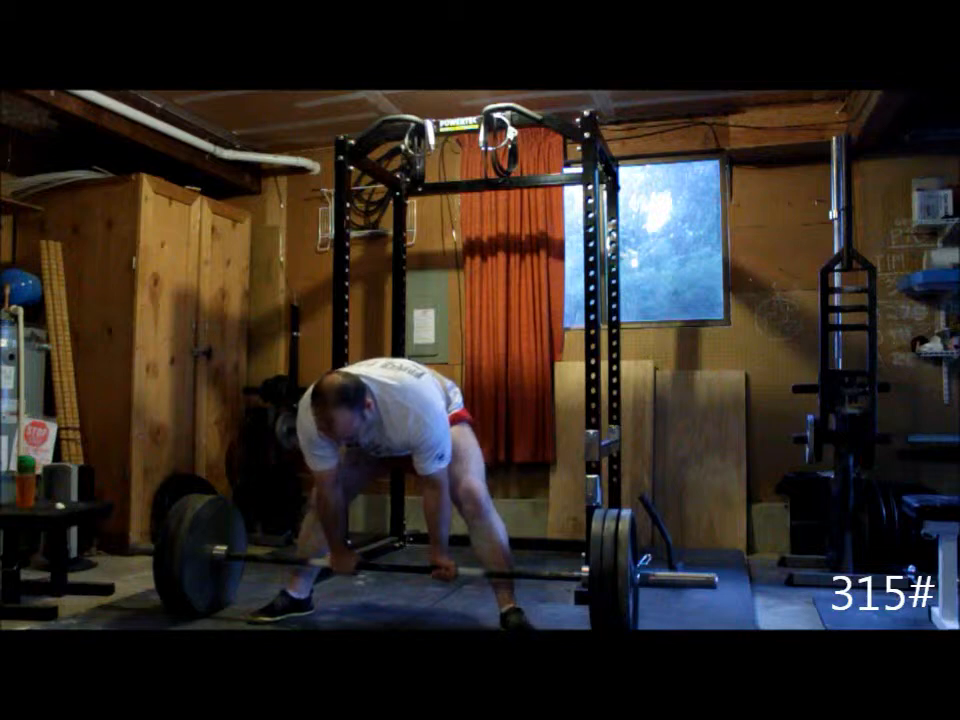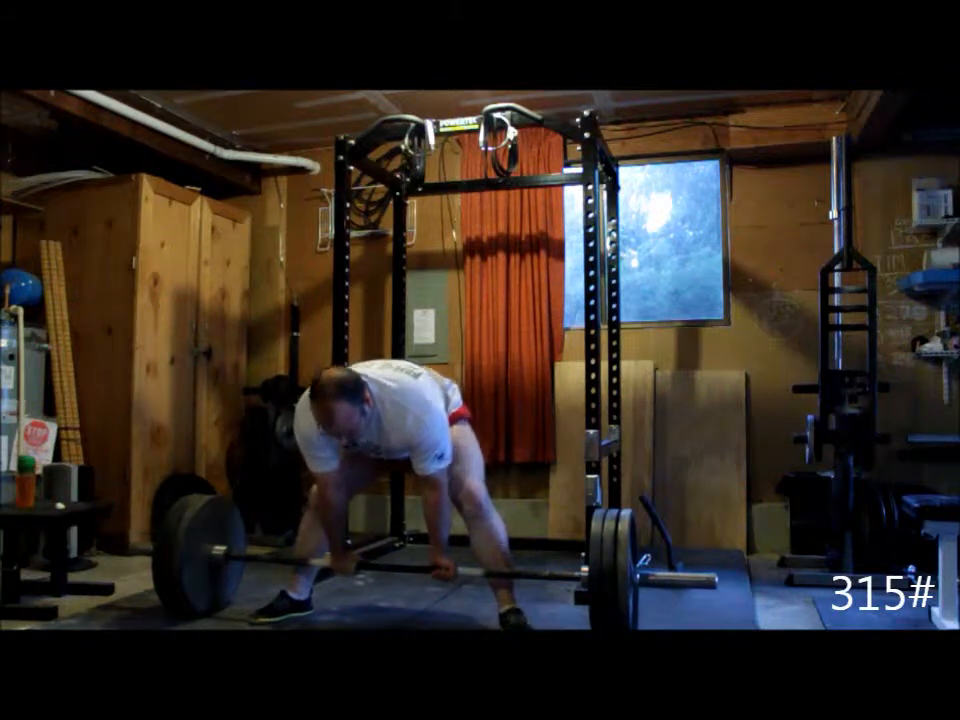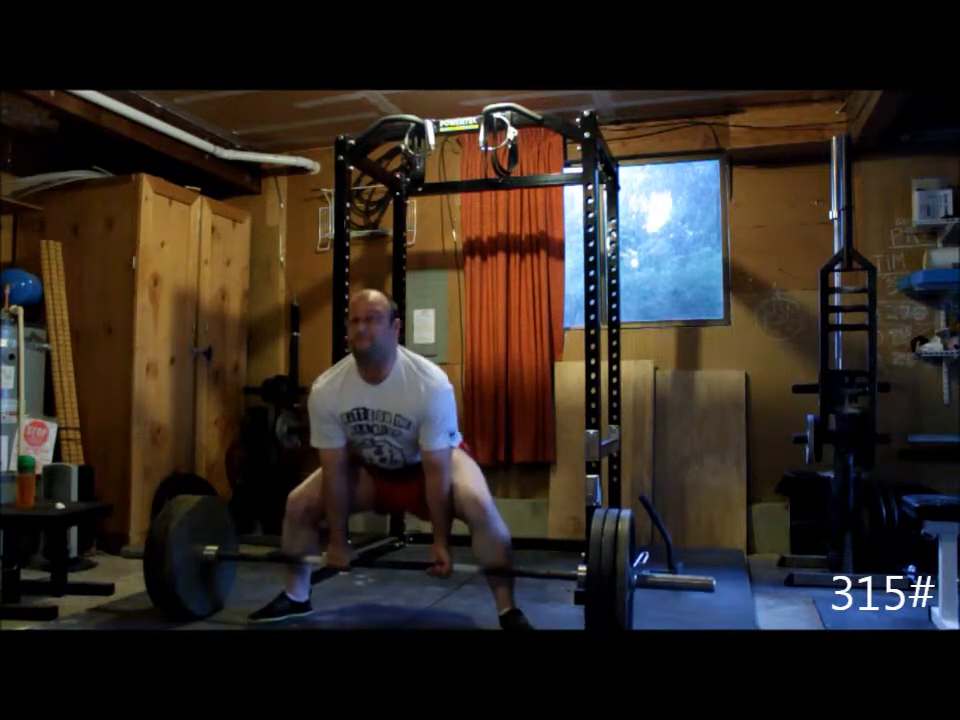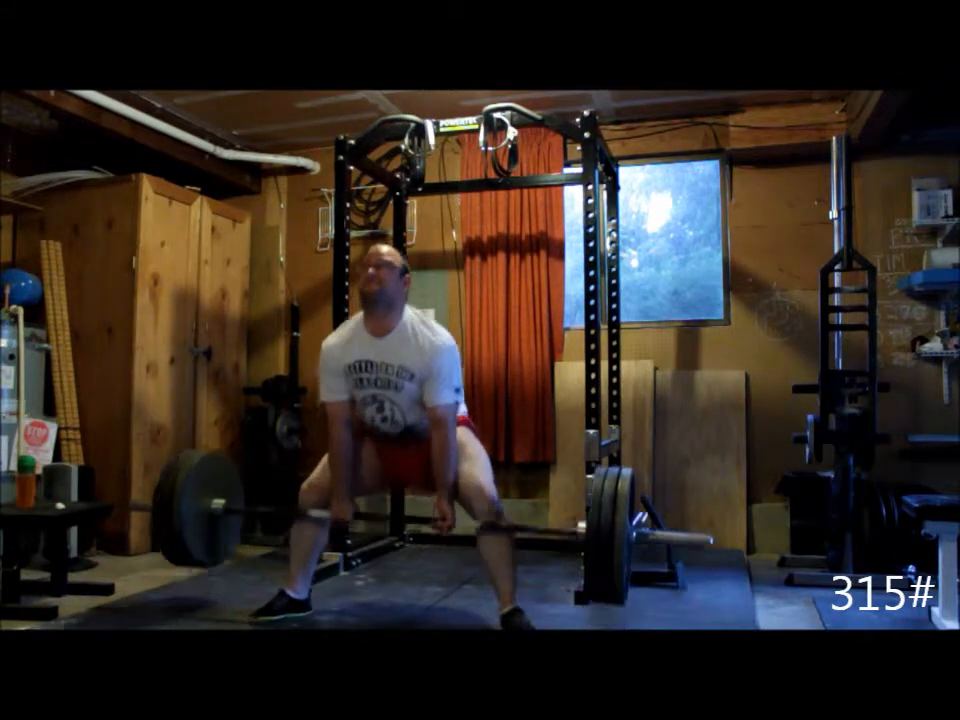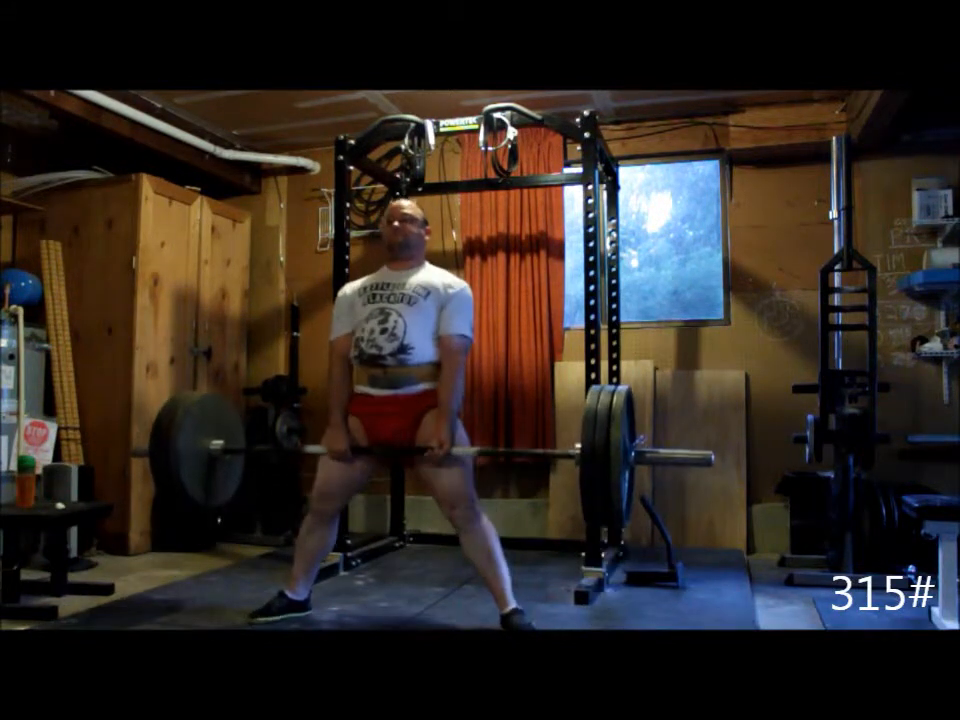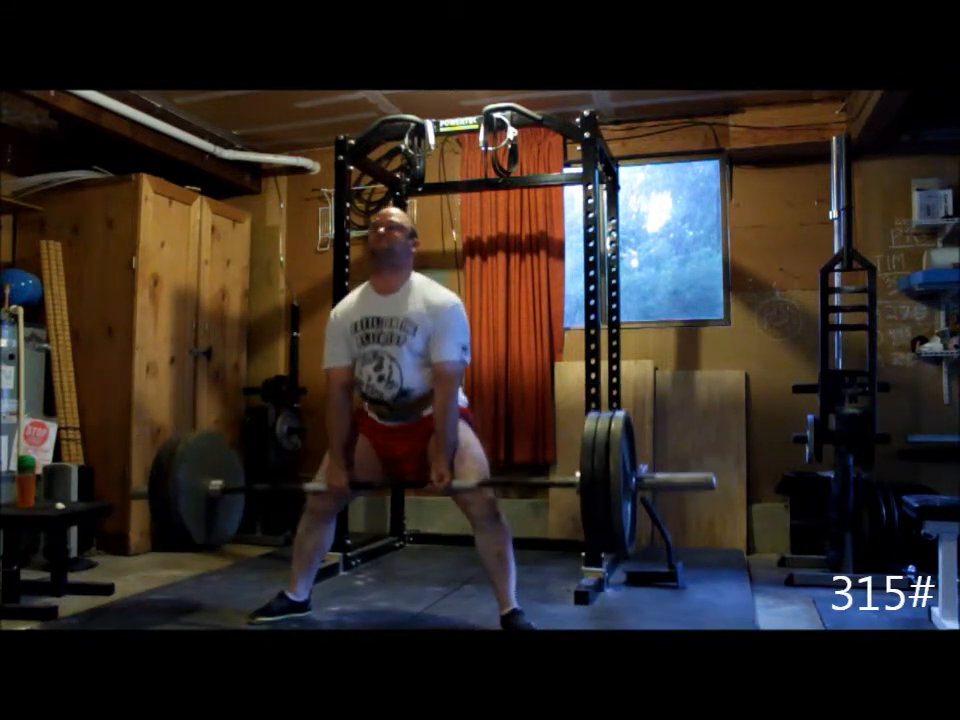
dt=0.7s
person 1, frame 1
left shoulder: (422, 411)
right shoulder: (311, 414)
left elbow: (435, 486)
right elbow: (329, 488)
left wrist: (439, 551)
right wrist: (338, 550)
left hip: (444, 414)
left knee: (474, 498)
right knee: (319, 498)
left ankle: (509, 608)
right ankle: (297, 594)
person 1, frame 2
left shoulder: (420, 410)
right shoulder: (307, 416)
left elbow: (434, 487)
right elbow: (331, 489)
left wrist: (438, 551)
right wrist: (339, 551)
left hip: (441, 414)
left knee: (473, 498)
right knee: (319, 498)
left ankle: (509, 608)
right ankle: (297, 594)
person 1, frame 3
left shoulder: (430, 384)
right shoulder: (326, 389)
left elbow: (436, 470)
right elbow: (335, 470)
left wrist: (440, 542)
right wrist: (337, 541)
left hip: (433, 461)
right hip: (371, 468)
left knee: (479, 507)
right knee: (298, 505)
left ankle: (508, 611)
right ankle: (295, 596)
person 1, frame 4
left shoulder: (434, 343)
right shoulder: (337, 345)
left elbow: (442, 426)
right elbow: (340, 425)
left wrist: (443, 497)
right wrist: (341, 495)
left hip: (436, 432)
right hip: (376, 436)
left knee: (484, 503)
right knee: (311, 495)
left ankle: (510, 610)
right ankle: (295, 595)
person 1, frame 5
left shoulder: (449, 287)
right shoulder: (354, 291)
left elbow: (454, 358)
right elbow: (340, 360)
left wrist: (445, 423)
right wrist: (337, 425)
left hip: (423, 403)
right hip: (364, 405)
left knee: (463, 509)
right knee: (322, 503)
left ankle: (510, 609)
right ankle: (295, 595)
person 1, frame 6
left shoulder: (440, 304)
right shoulder: (344, 313)
left elbow: (447, 384)
right elbow: (338, 390)
left wrist: (443, 457)
right wrist: (337, 462)
left hip: (434, 420)
right hip: (374, 423)
left knee: (483, 503)
right knee: (320, 499)
left ankle: (511, 611)
right ankle: (295, 596)
